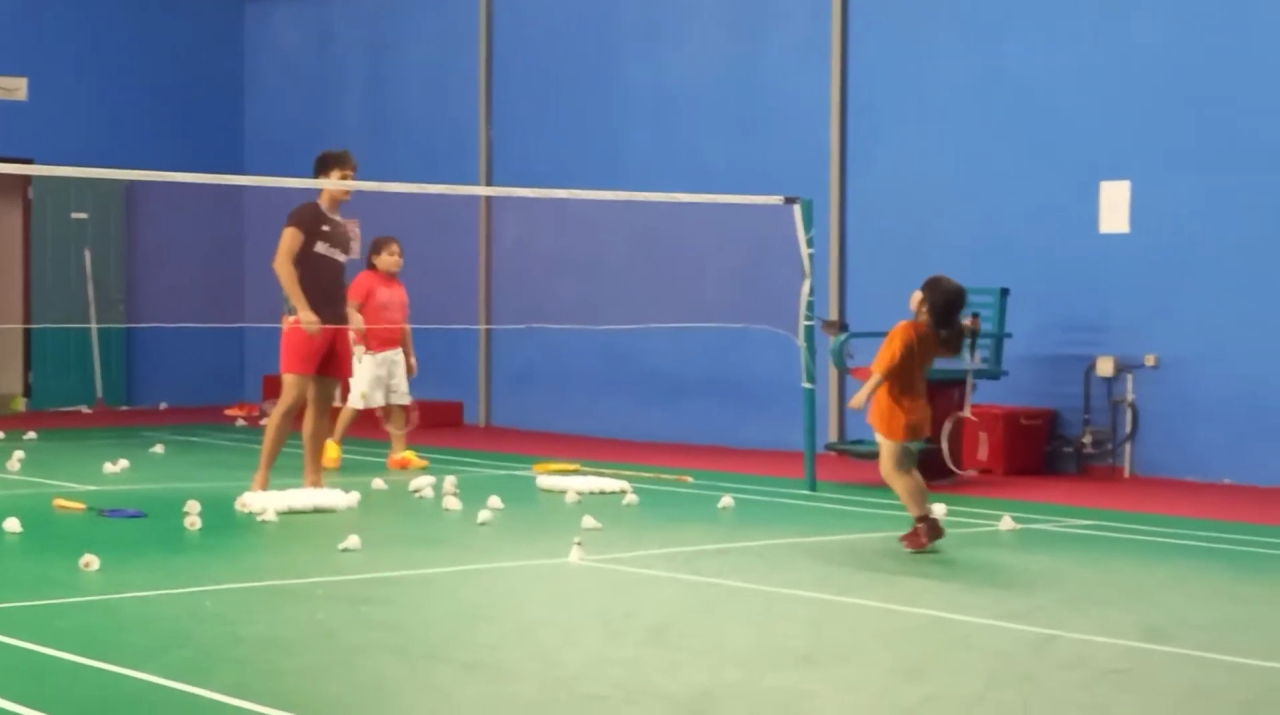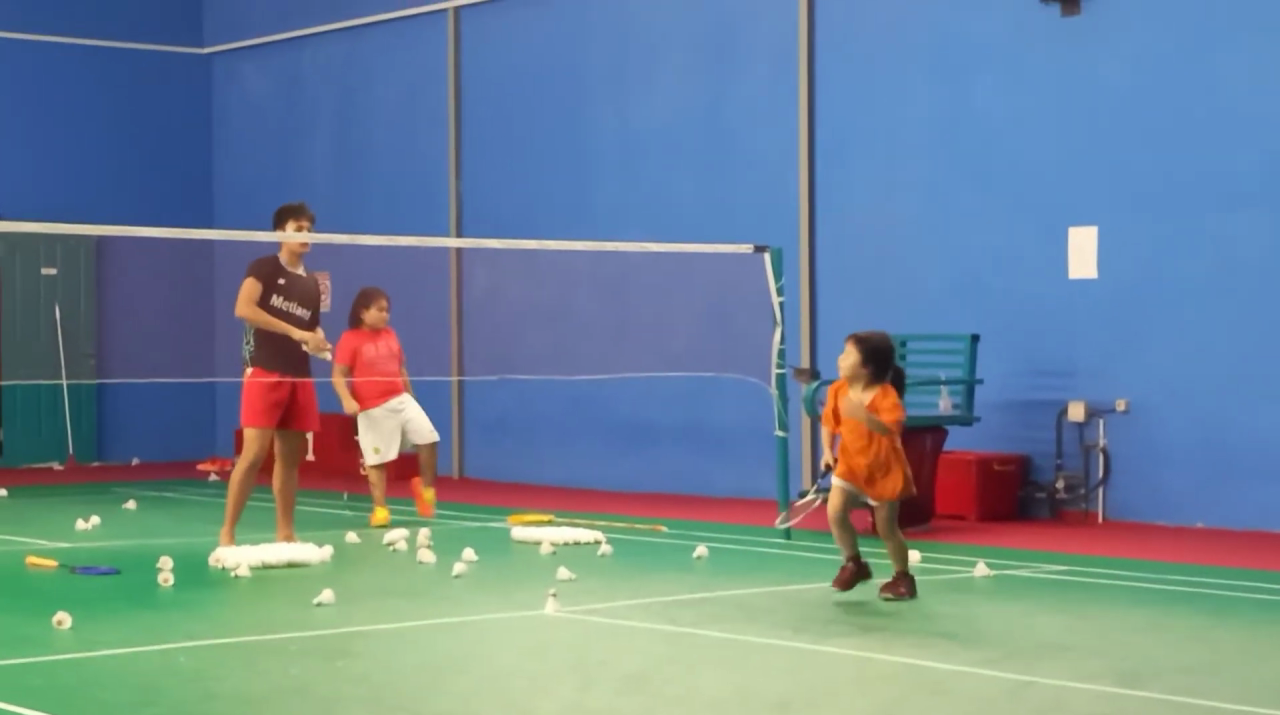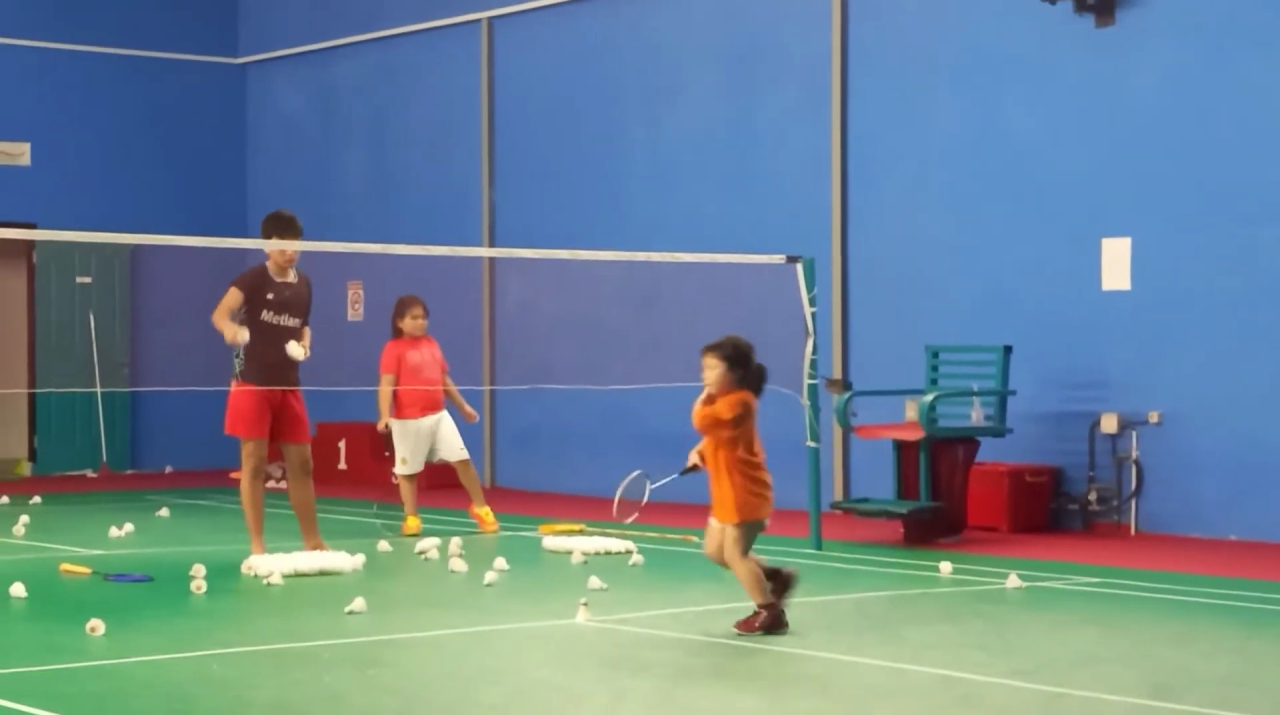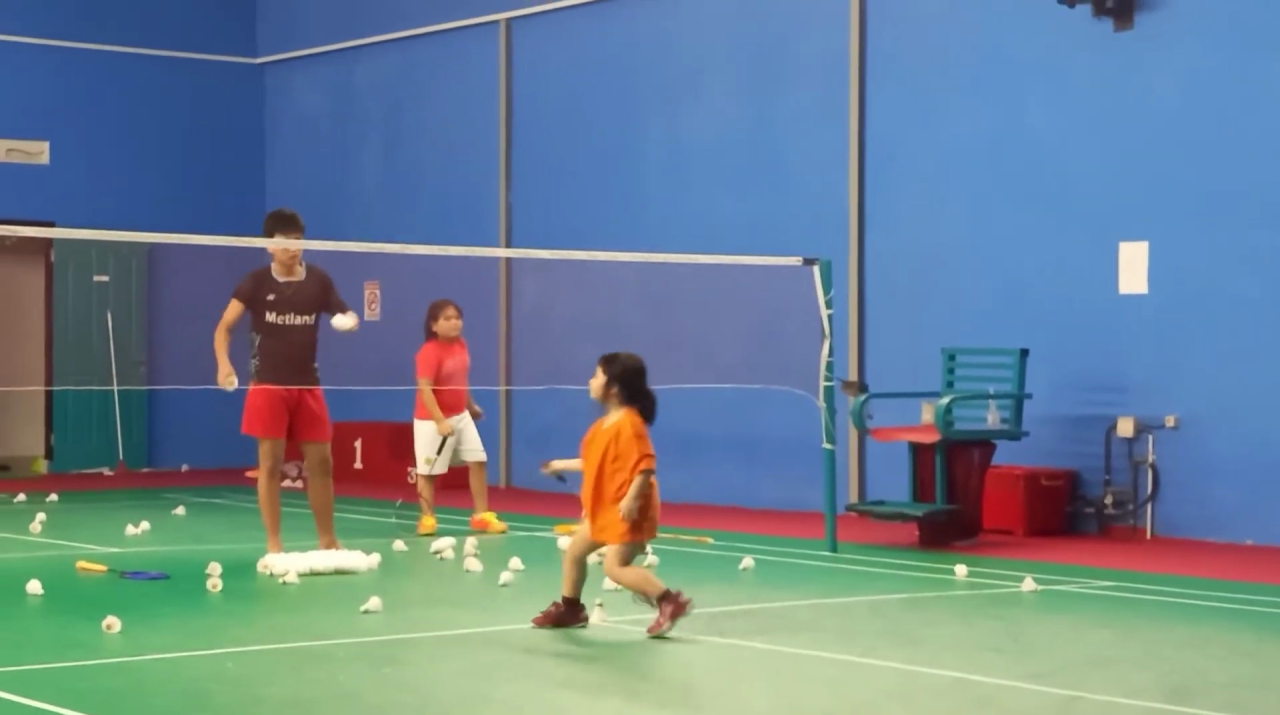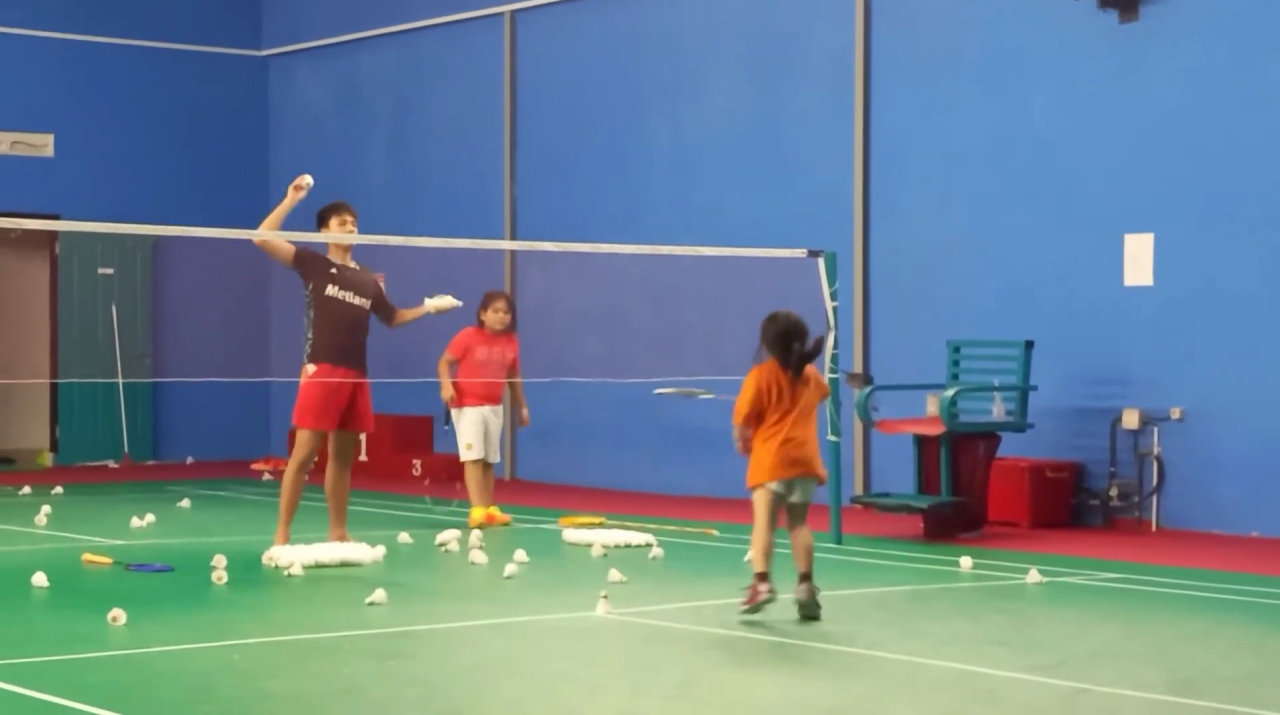
dt=0.7s
person 1, frame 1
left shoulder: (343, 230)
right shoulder: (305, 215)
right elbow: (282, 262)
left wrist: (350, 318)
right wrist: (303, 310)
left hip: (335, 325)
right hip: (305, 322)
left knee: (322, 403)
right knee: (292, 399)
left ankle: (312, 479)
right ankle: (261, 477)
person 1, frame 2
left shoulder: (311, 283)
right shoulder: (264, 268)
right elbow: (243, 309)
left wrist: (319, 341)
right wrist: (294, 332)
left hip: (299, 377)
right hip: (263, 373)
left knee: (290, 456)
right knee: (254, 454)
left ankle: (285, 532)
right ankle: (227, 533)
person 1, frame 3
left shoulder: (303, 285)
right shoulder: (253, 279)
right elbow: (220, 313)
left wrist: (303, 344)
right wrist: (230, 327)
left hip: (289, 386)
right hip: (252, 385)
left knee: (302, 464)
right knee: (254, 464)
left ankle: (313, 542)
right ankle: (257, 546)
person 1, frame 4
left shoulder: (318, 279)
right shoulder: (255, 283)
left elbow: (343, 312)
right elbow: (223, 328)
left wrist: (349, 320)
right wrist: (223, 362)
left hip: (307, 385)
right hip: (268, 386)
left knee: (321, 462)
right knee: (271, 465)
left ankle: (328, 540)
right ankle: (273, 545)
person 1, frame 5
left shoulder: (368, 280)
right shoulder: (314, 264)
left elbow: (393, 318)
right elbow: (262, 240)
left wrist: (430, 306)
right wrist: (291, 200)
left hip: (356, 376)
right hip: (321, 372)
left knee: (342, 457)
right knee: (304, 454)
left ankle: (337, 532)
right ankle: (282, 533)
person 2, frame 1
left shoulder: (905, 331)
right shoulder: (938, 336)
left elbow: (887, 366)
right elbow: (952, 345)
left wrist: (865, 393)
right wrist: (962, 328)
left hip: (898, 413)
right hip: (913, 412)
left knee: (891, 470)
right knee: (906, 469)
left ankle: (925, 523)
right ankle: (924, 524)
person 2, frame 2
left shoulder: (885, 395)
right shoulder: (838, 390)
left elbow: (893, 425)
right elbow: (829, 422)
left wrist: (865, 417)
right wrist: (828, 451)
left hip: (885, 470)
right hip: (850, 466)
left knee: (886, 529)
right knee: (835, 513)
left ankle: (903, 577)
right ankle: (853, 563)
person 2, frame 3
left shoulder: (737, 402)
right shoulder: (723, 402)
left elbow: (700, 421)
right elbow: (712, 438)
left wrist: (705, 395)
right wrist: (699, 452)
left hip: (745, 493)
right hip: (729, 492)
left knee: (735, 554)
right knee: (713, 549)
left ankle: (769, 612)
right ankle: (776, 579)
person 2, frame 4
left shoulder: (630, 423)
right shoulder: (602, 425)
left elbow: (644, 466)
right elbow: (591, 462)
left wrist: (630, 499)
right wrist: (560, 465)
left hip: (628, 510)
right hip: (603, 510)
left knee: (615, 567)
right knee: (574, 549)
left ankle: (671, 601)
right ankle: (570, 608)
person 2, frame 5
left shoulder: (760, 375)
right shoulder: (810, 373)
left elbow: (744, 417)
right elbow: (821, 392)
left wrist: (742, 440)
left hip: (770, 460)
right hip: (803, 458)
left knee: (764, 523)
right knee: (798, 525)
left ankle: (762, 584)
right ankle: (806, 584)
person 3, frame 1
left shoulder: (399, 286)
right shoulder: (365, 280)
right elbow: (349, 311)
left wrist: (410, 354)
left hip: (396, 353)
right hip: (369, 352)
left knee: (399, 403)
right knee: (359, 401)
left ankle: (400, 453)
right ankle: (333, 446)
person 3, frame 2
left shoulder: (390, 335)
right shoulder: (350, 339)
right elbow: (338, 375)
left wrist: (409, 394)
right wrist: (347, 399)
left hip: (401, 400)
right hip: (371, 409)
left knee: (428, 440)
right knee: (377, 459)
left ankle: (425, 486)
right ankle: (380, 508)
person 3, frame 3
left shoulder: (432, 344)
right shoulder: (394, 349)
left elbow: (444, 379)
right elbow: (386, 385)
left wrist: (462, 405)
right wrist: (385, 415)
left hip: (439, 415)
right hip: (408, 420)
left knee: (462, 459)
right knee: (408, 470)
left ankle: (480, 507)
right ankle: (411, 518)
person 3, frame 4
left shoulder: (461, 345)
right shoulder: (429, 352)
right elbow: (425, 389)
left wrist: (471, 405)
right wrist: (440, 421)
left hip: (461, 416)
right hip: (431, 420)
left knee: (479, 461)
right knee: (428, 470)
left ankle: (481, 515)
right ankle: (427, 517)
person 3, frame 5
left shoulder: (511, 341)
right shoulder: (468, 336)
left elbow: (513, 377)
right elbow: (444, 362)
left wrist: (522, 406)
right wrist: (446, 386)
left hip: (494, 407)
right hip: (467, 406)
left knee: (489, 460)
right knee: (473, 456)
left ankle: (489, 508)
right ankle: (477, 510)
